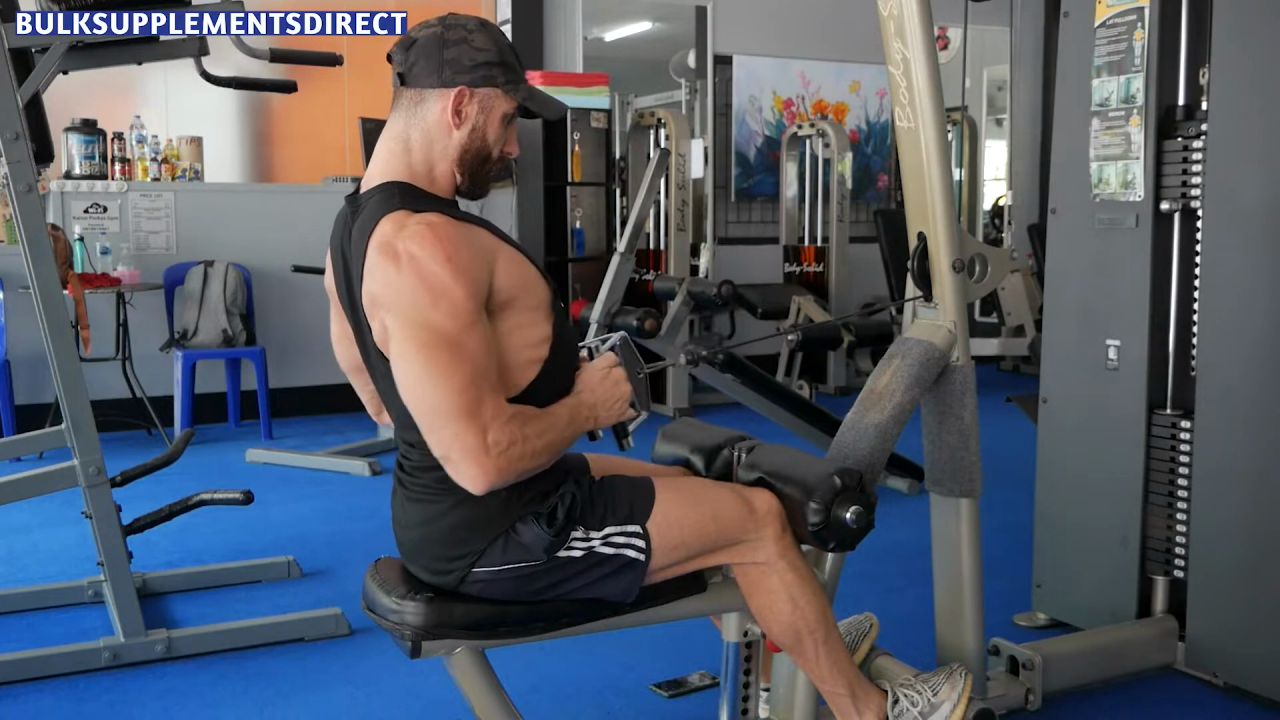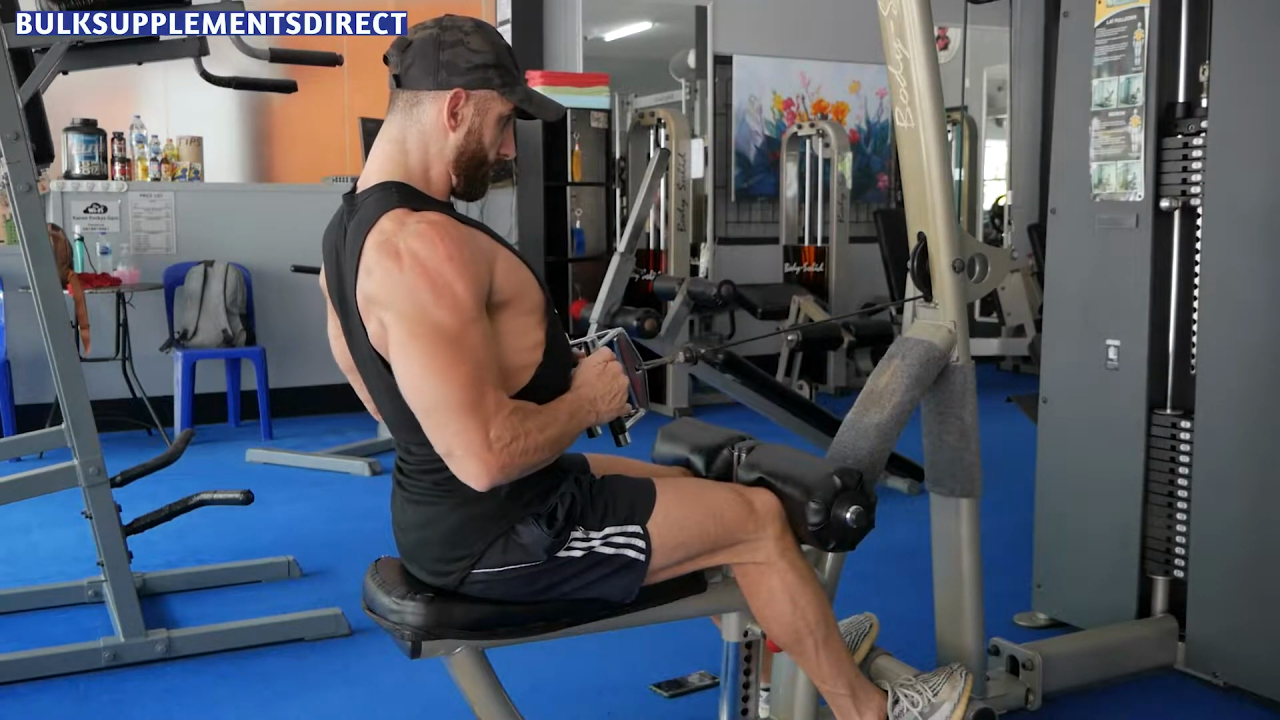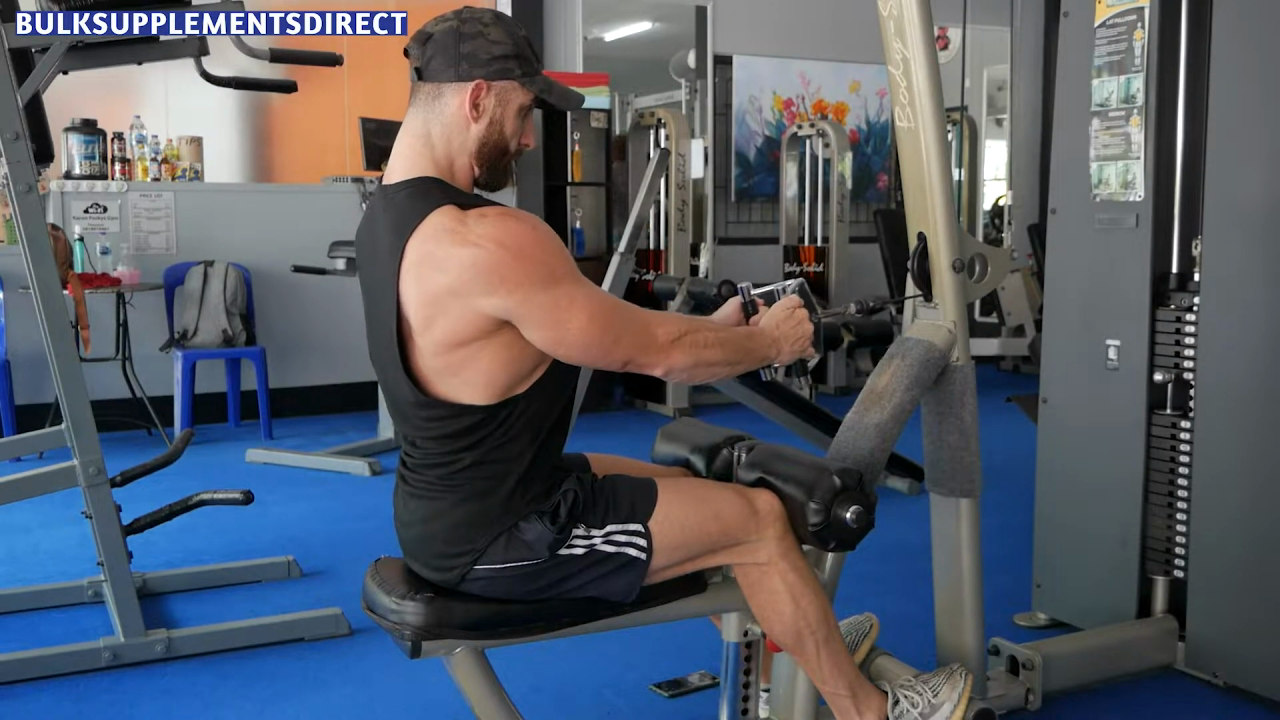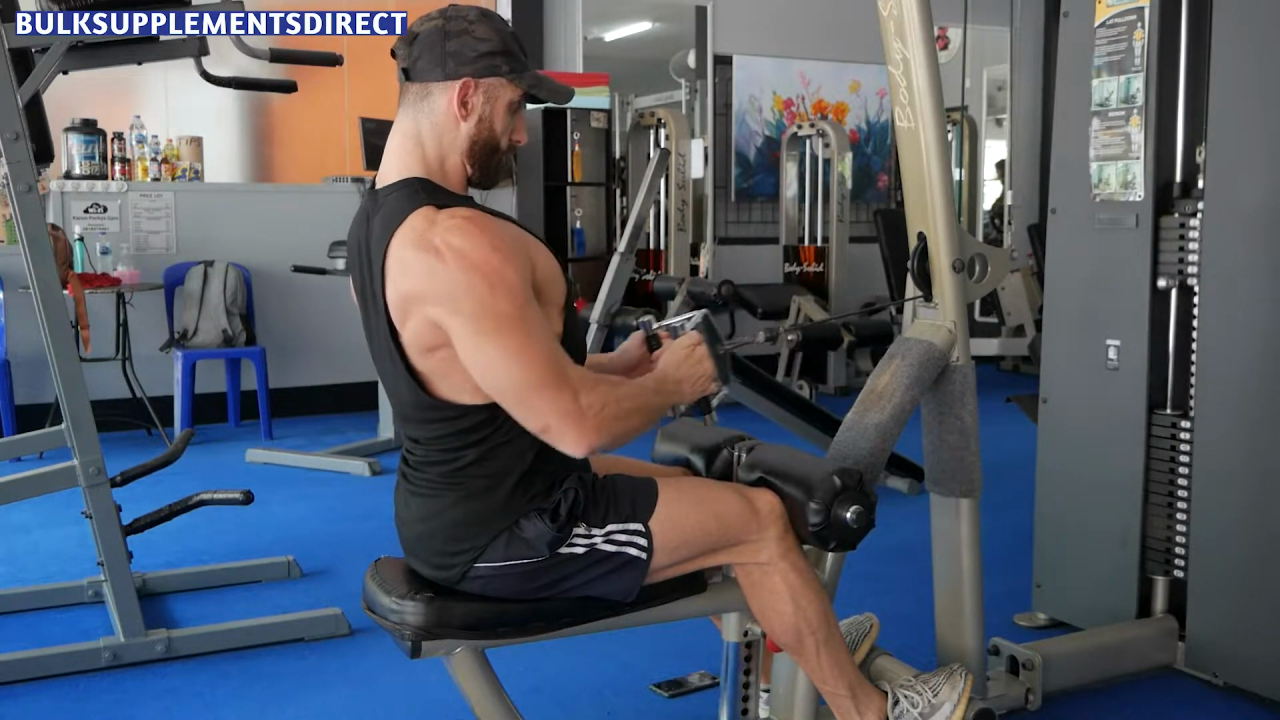
dt=1s
person 1, frame 1
left shoulder: (361, 223)
right shoulder: (425, 247)
right elbow: (485, 458)
left wrist: (558, 381)
right wrist: (586, 407)
left hip: (441, 510)
right hip: (498, 533)
left knee: (687, 488)
right knee: (757, 519)
left ankle: (801, 649)
person 1, frame 2
left shoulder: (356, 225)
right shoulder: (422, 247)
right elbow: (487, 454)
left wrist: (551, 382)
right wrist: (587, 401)
left hip: (443, 512)
right hip: (498, 534)
left knee: (689, 489)
right knee: (758, 518)
left ankle: (799, 648)
person 1, frame 3
left shoulder: (391, 213)
right shoulder: (483, 244)
right elbow: (654, 350)
left wrist: (716, 328)
right wrist: (769, 342)
left hip: (449, 506)
right hip: (500, 533)
left knee: (688, 487)
right knee: (759, 520)
left ankle: (809, 646)
person 1, frame 4
left shoulder: (383, 217)
right shoulder: (457, 243)
right elbow: (584, 427)
left wrist: (609, 365)
right wrist: (670, 384)
left hip: (450, 503)
right hip: (502, 530)
left knee: (691, 487)
right knee: (760, 520)
left ankle: (806, 646)
